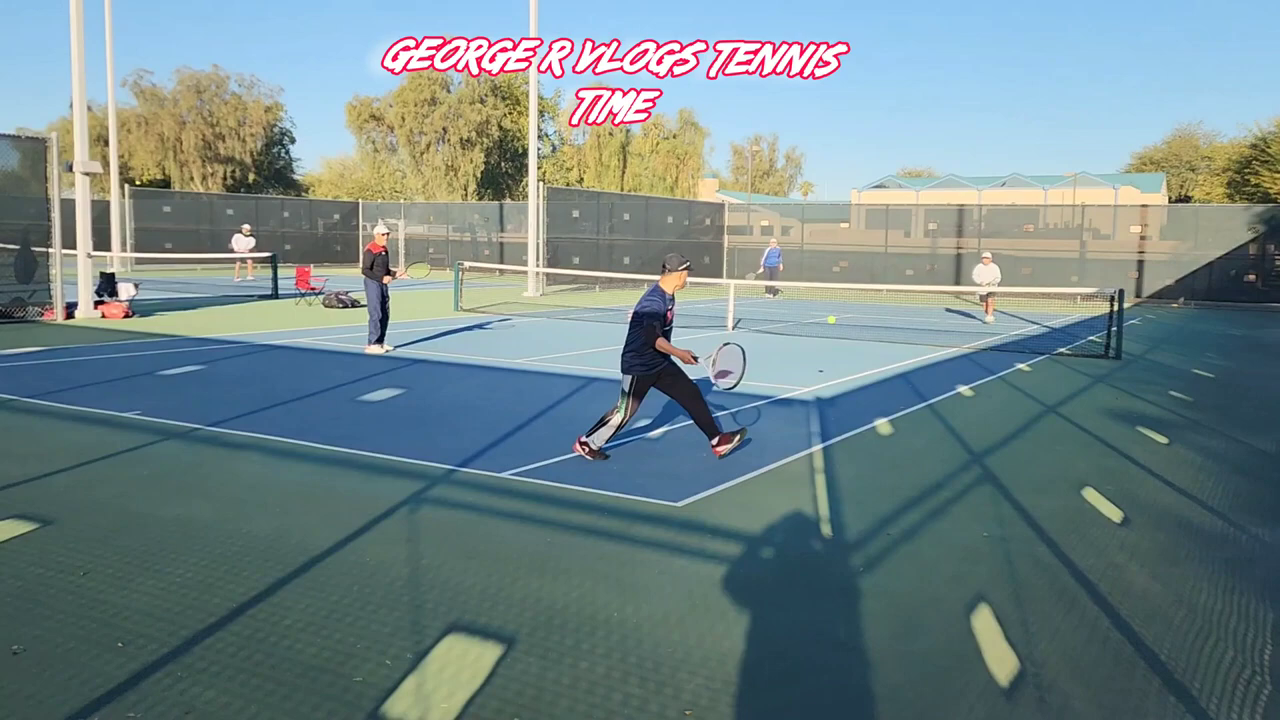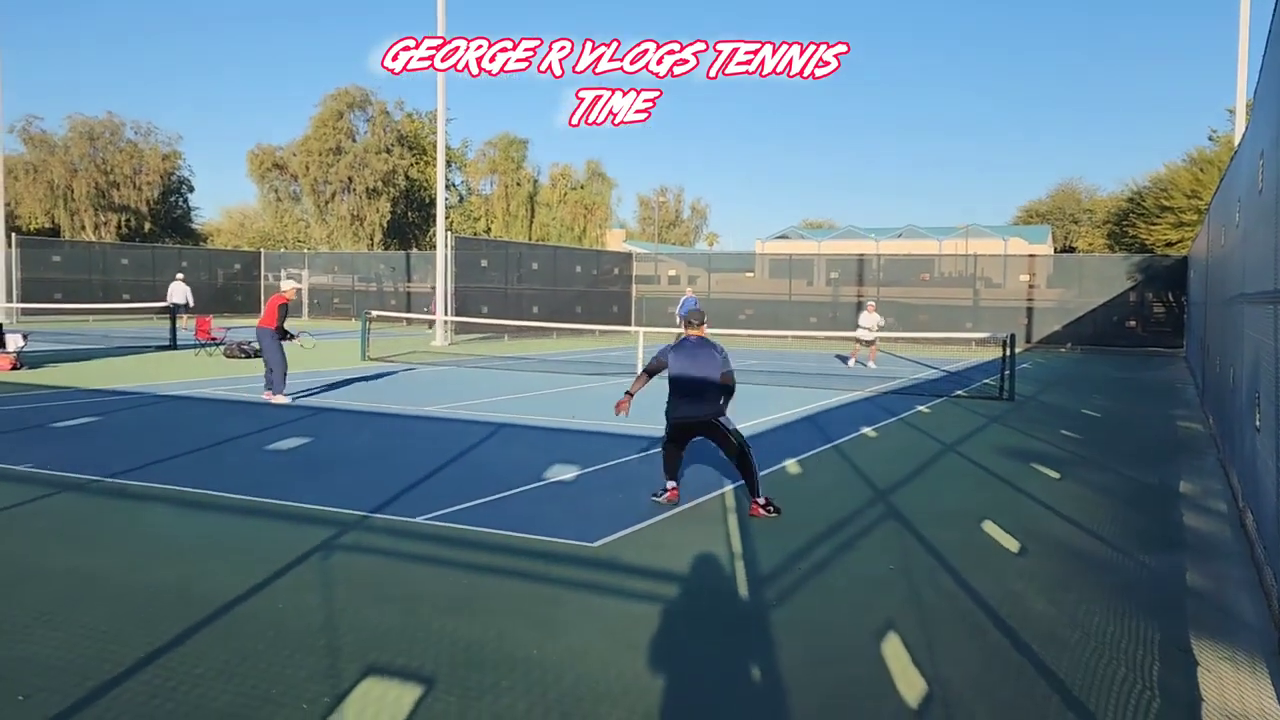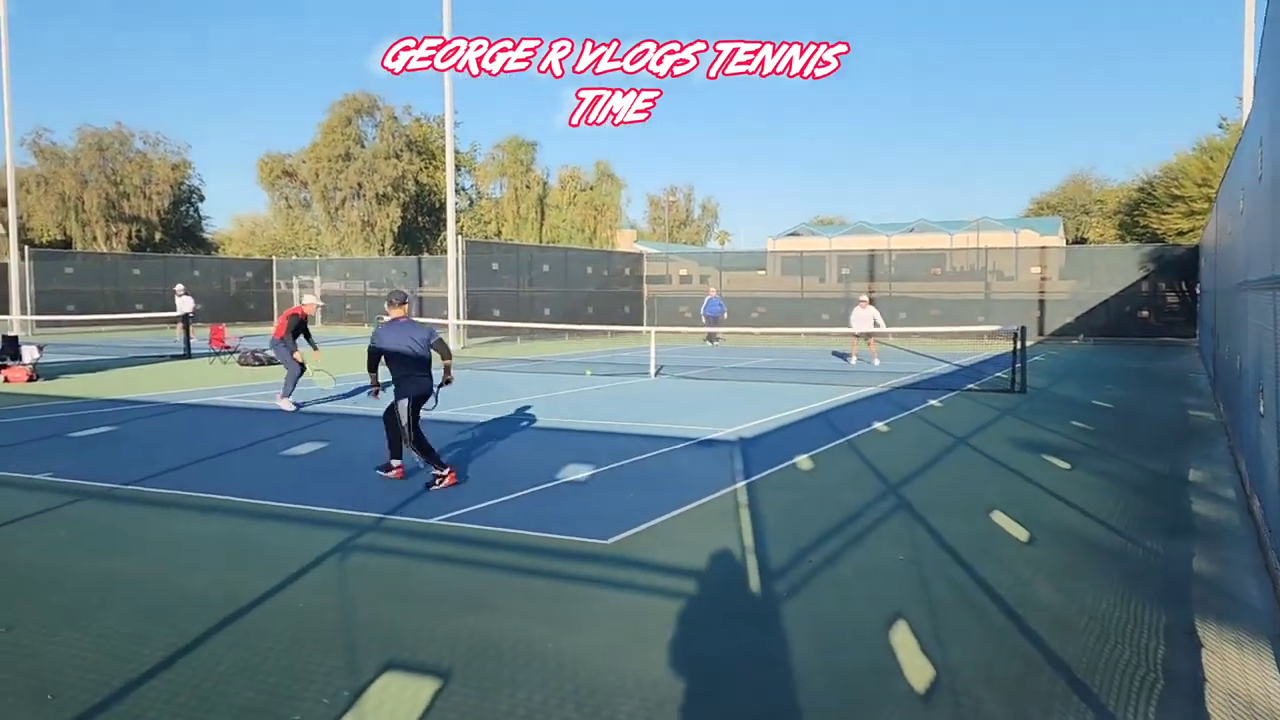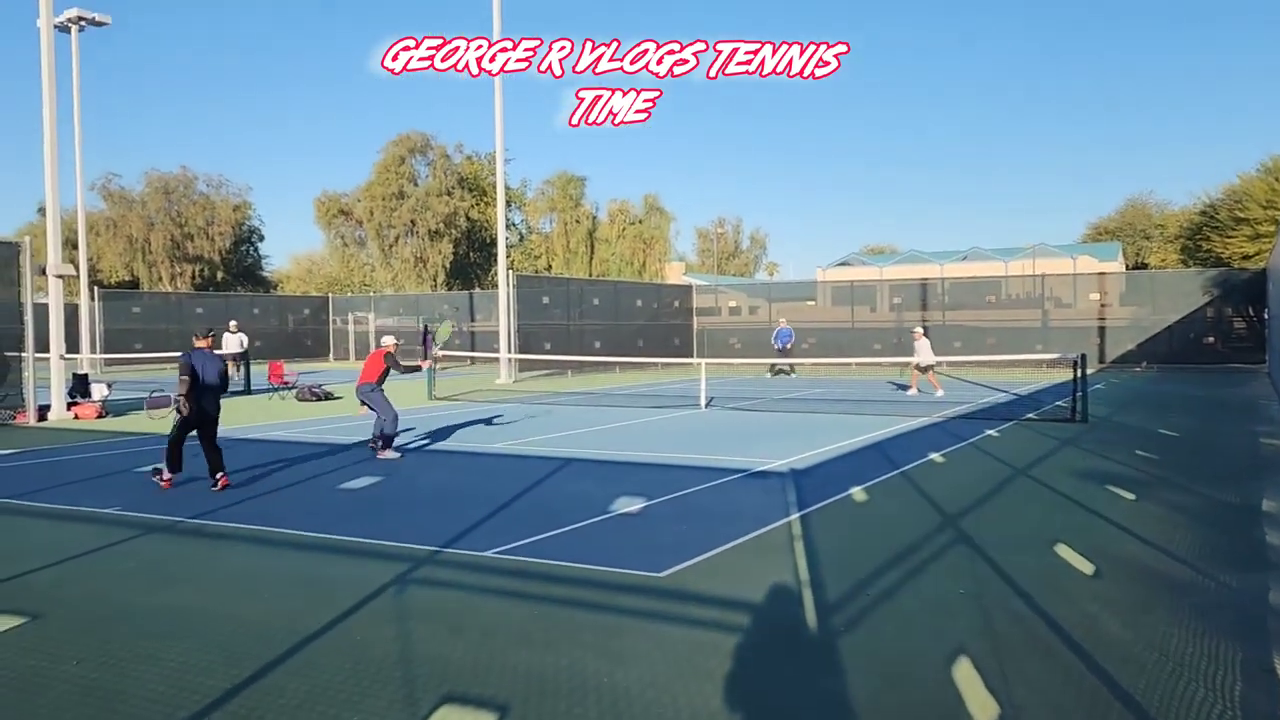
dt=1s
person 1, frame 1
left shoulder: (666, 296)
right shoulder: (653, 301)
right elbow: (654, 338)
right wrist: (680, 354)
left hip: (660, 364)
right hip: (638, 366)
left knee: (690, 393)
right knee: (625, 412)
left ankle: (719, 440)
right ankle: (587, 443)
person 1, frame 2
left shoulder: (671, 350)
right shoulder: (717, 350)
left elbow: (647, 373)
right elbow: (729, 386)
left wrist: (628, 395)
right wrist: (721, 407)
left hip: (678, 416)
right hip: (710, 414)
left knee: (671, 447)
right knee: (741, 452)
left ankle: (671, 490)
right ankle: (758, 501)
person 1, frame 3
left shoulder: (380, 333)
right shoulder: (423, 329)
left elbow: (372, 365)
right elbow: (445, 352)
left wrist: (375, 385)
right wrist: (447, 374)
left hip: (407, 389)
right hip: (424, 387)
left knee: (412, 437)
right knee: (390, 418)
left ankle: (444, 473)
right ankle: (395, 465)
person 1, frame 4
left shoulder: (188, 356)
right shoulder: (219, 360)
left elbow: (185, 376)
right elbow: (223, 387)
left wrist: (181, 397)
left hip: (191, 409)
right hip: (211, 410)
left knee: (175, 441)
right knee: (210, 444)
left ankle: (167, 475)
right ankle: (220, 476)
